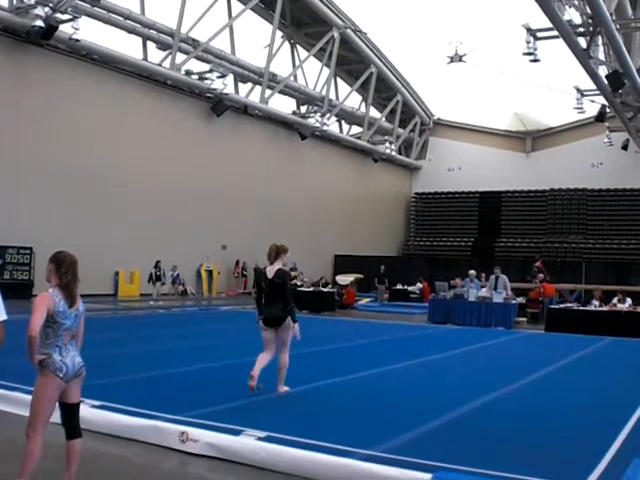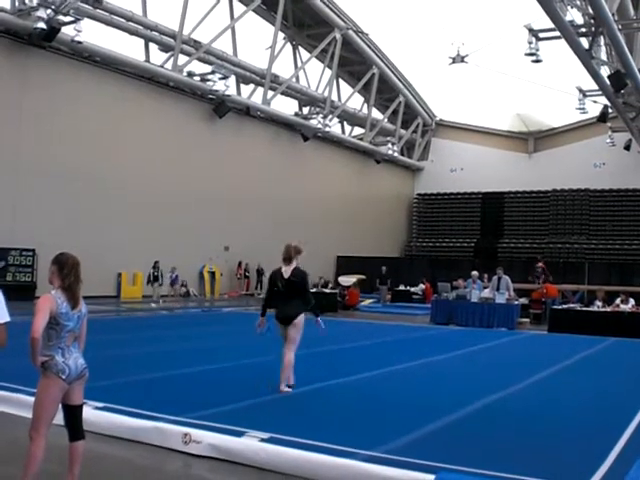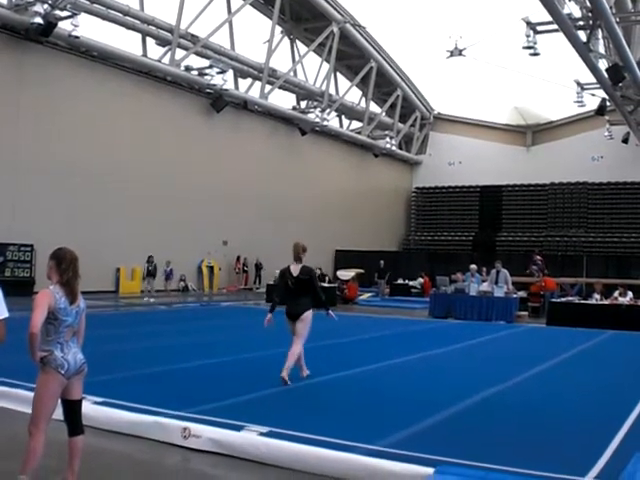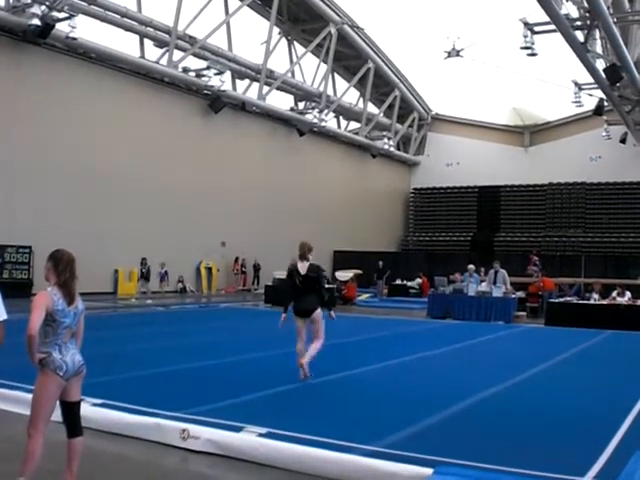
dt=0.2s
person 1, frame 1
left shoulder: (46, 298)
right shoulder: (78, 300)
left elbow: (33, 333)
left wrist: (33, 356)
left hip: (54, 367)
right hip: (75, 364)
left knee: (34, 432)
right knee: (73, 426)
person 1, frame 2
left shoulder: (48, 300)
right shoulder: (80, 302)
left elbow: (36, 334)
left wrist: (36, 358)
right wrist: (72, 358)
left hip: (57, 368)
right hip: (78, 366)
left knee: (37, 433)
right knee: (75, 428)
person 1, frame 3
left shoulder: (47, 295)
right shoulder: (79, 297)
left elbow: (34, 330)
left wrist: (35, 354)
right wrist: (71, 354)
left hip: (56, 364)
right hip: (77, 361)
left knee: (37, 428)
right knee: (75, 423)
person 1, frame 4
left shoulder: (45, 297)
right shoulder: (77, 298)
left elbow: (32, 331)
left wrist: (33, 355)
right wrist: (70, 356)
left hip: (54, 365)
right hip: (75, 362)
left knee: (35, 430)
right knee: (74, 424)
person 2, frame 1
left shoulder: (262, 273)
right shoulder: (284, 274)
left elbow: (258, 297)
right elbow: (288, 300)
left wrist: (260, 314)
right wrist: (295, 322)
left hip: (266, 316)
right hip: (282, 316)
left knee: (268, 351)
right knee: (283, 352)
left ankle: (255, 373)
right ankle: (280, 386)
person 2, frame 2
left shoulder: (275, 273)
right shoulder: (301, 273)
left elbow: (268, 296)
right elbow: (307, 297)
left wrist: (262, 316)
right wrist: (317, 316)
left hip: (280, 313)
right hip: (296, 314)
left knee: (287, 347)
right knee: (290, 350)
left ankle: (289, 378)
right ankle: (283, 385)
person 2, frame 3
left shoulder: (284, 272)
right shoulder: (309, 271)
left elbow: (278, 294)
right elbow: (317, 292)
left wrist: (271, 312)
right wrist: (327, 309)
left hip: (290, 310)
right hip: (304, 310)
left knee: (298, 341)
right knee: (297, 343)
left ankle: (304, 370)
right ankle: (285, 372)
person 2, frame 4
left shoulder: (292, 270)
right shoulder: (317, 269)
left elbow: (288, 292)
right elbow: (321, 291)
left wrist: (285, 312)
right wrist: (330, 309)
left hip: (298, 308)
right hip: (313, 308)
left knee: (301, 340)
right knee: (319, 339)
left ankle: (303, 371)
right ankle: (305, 360)
